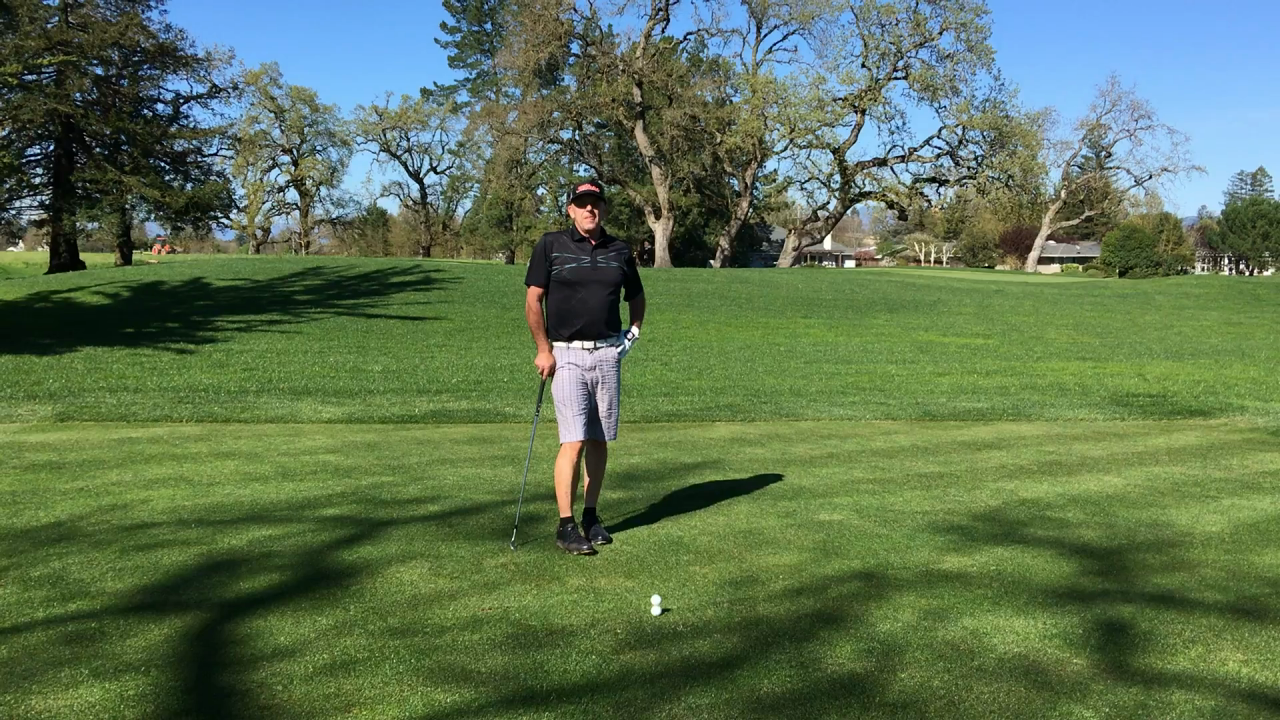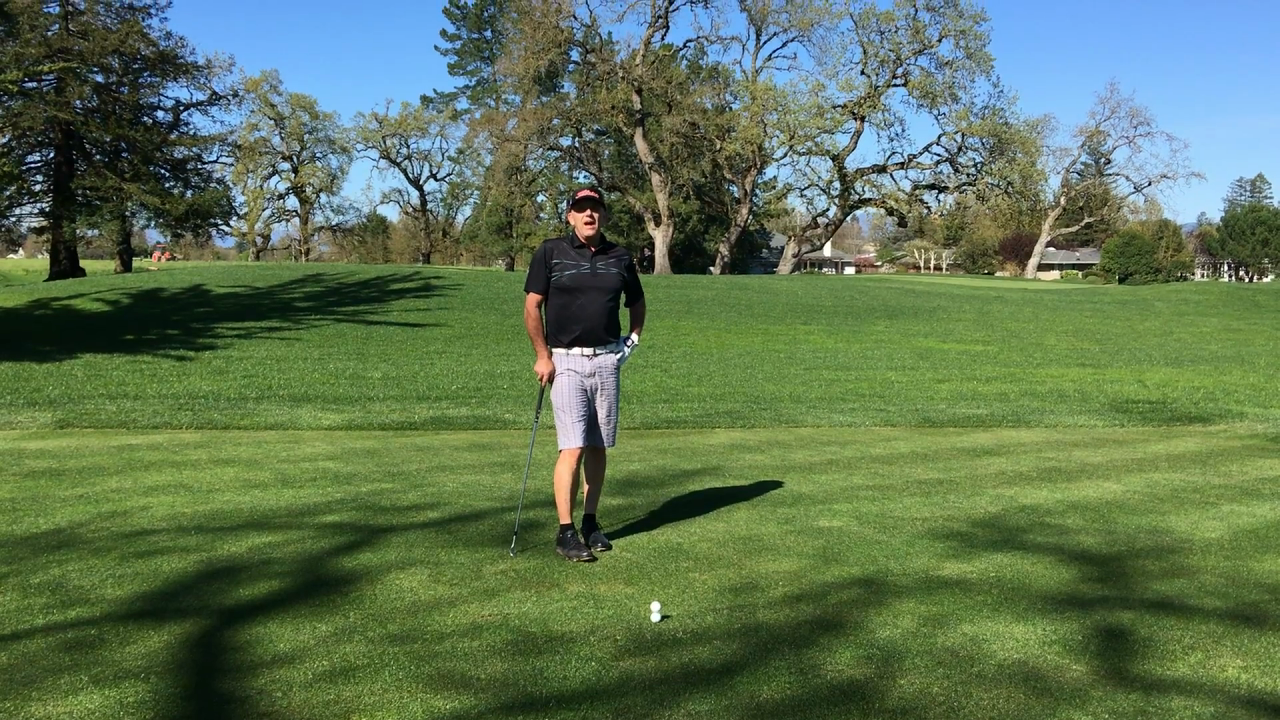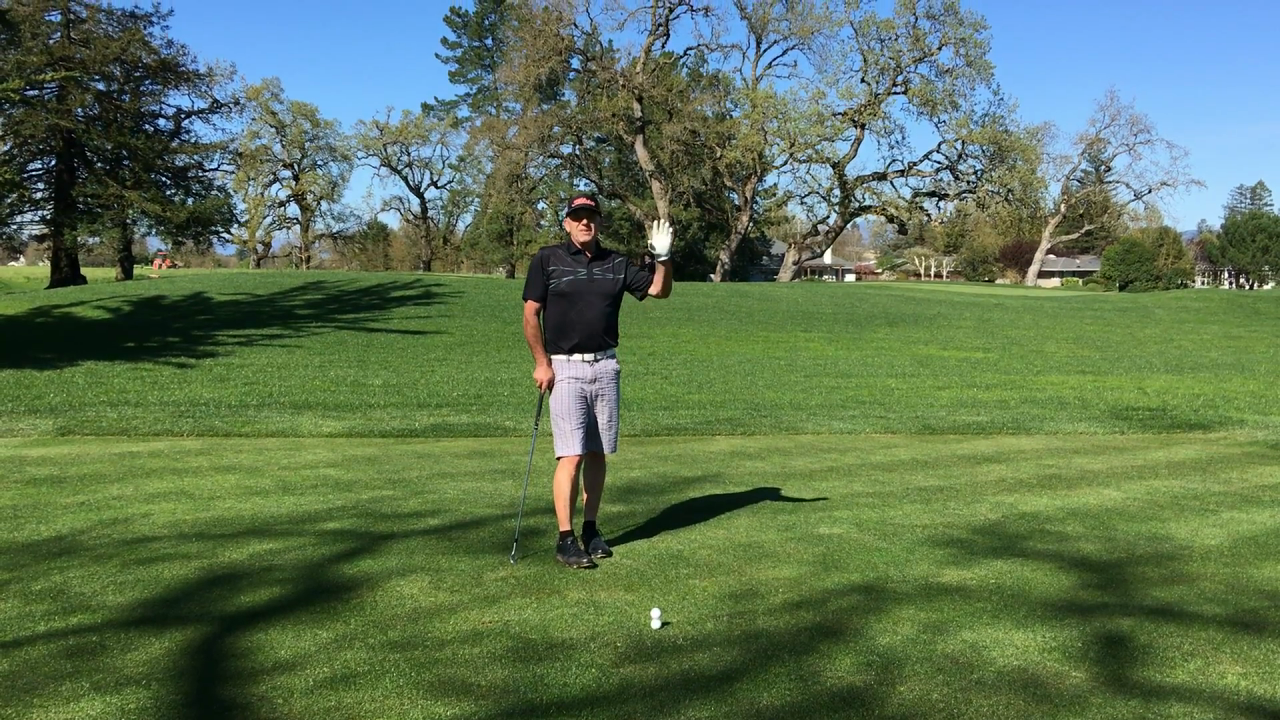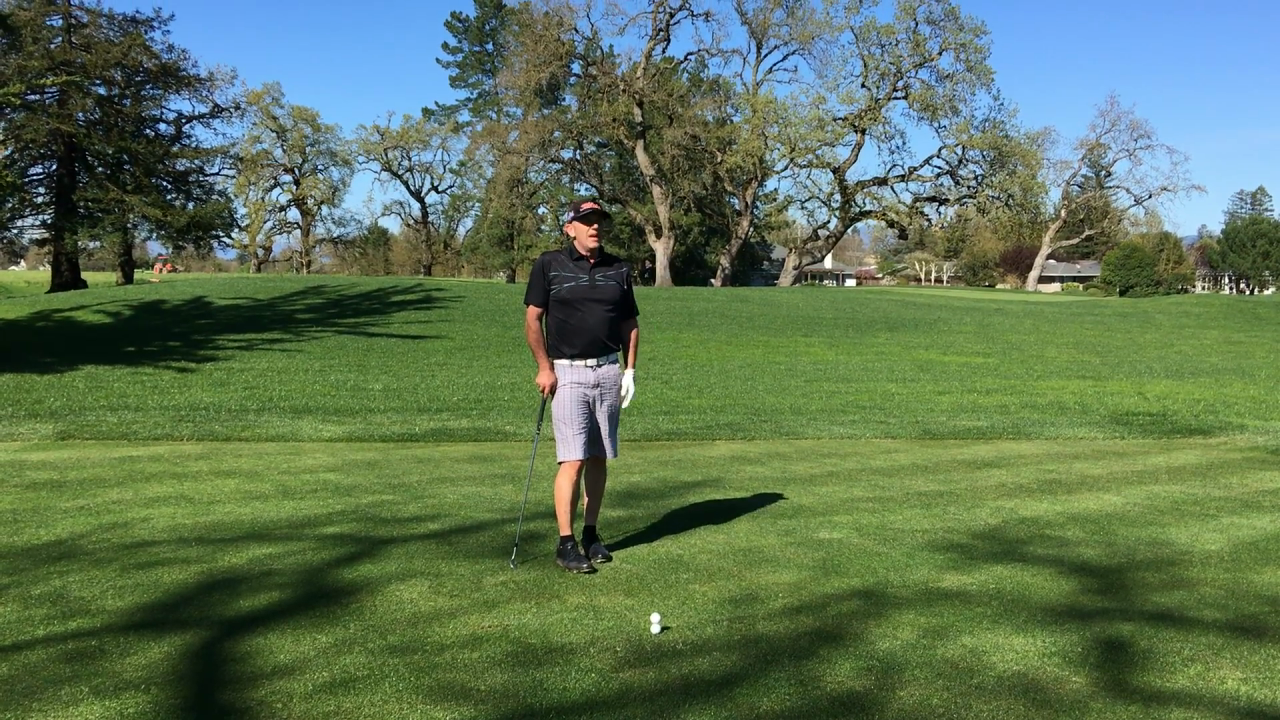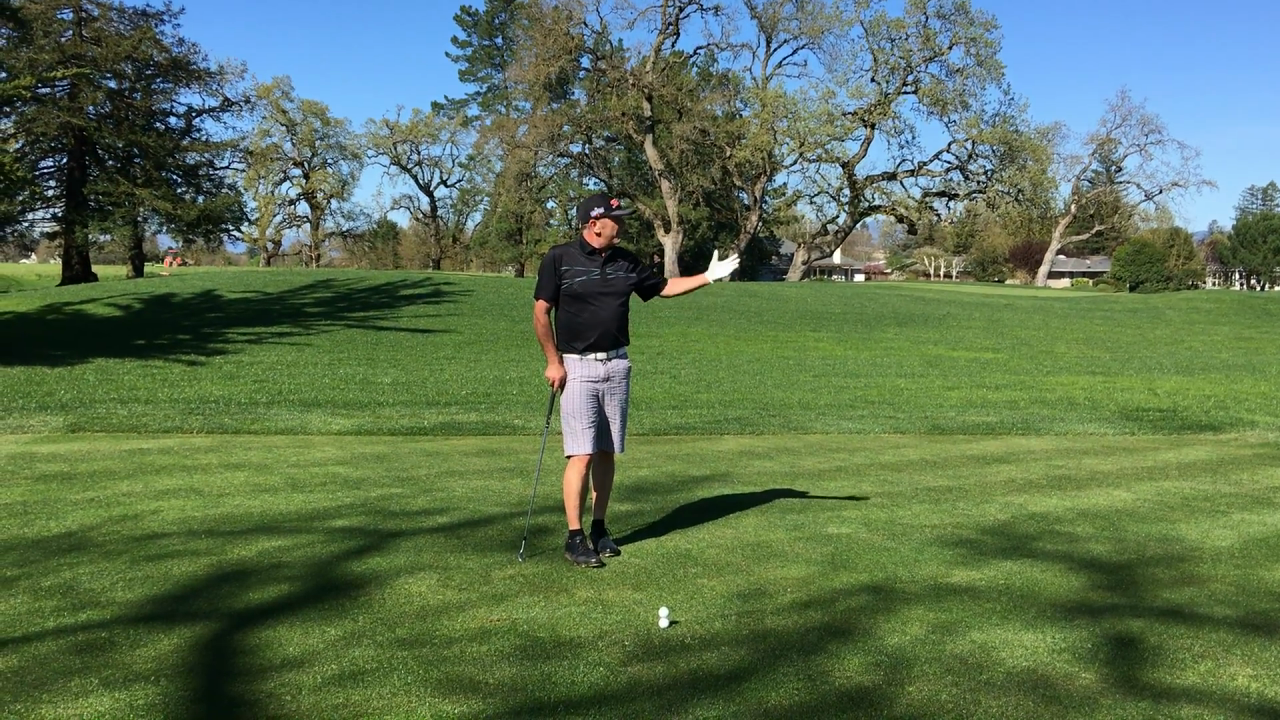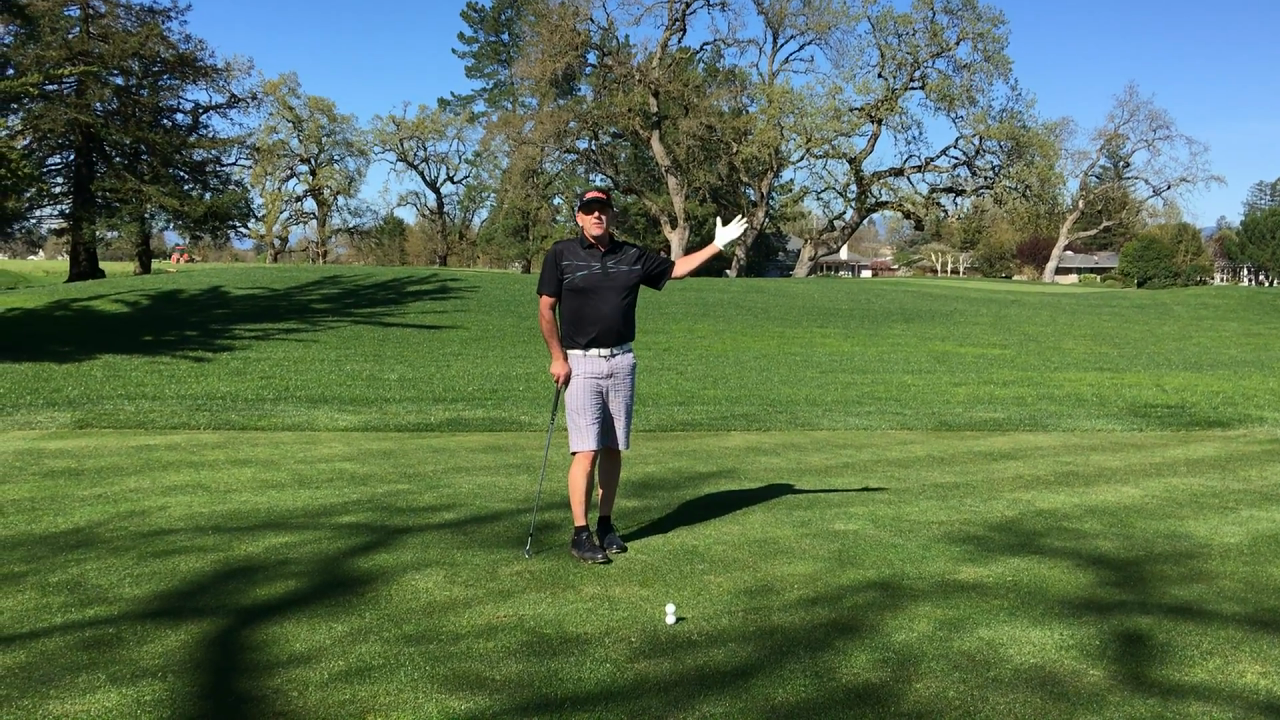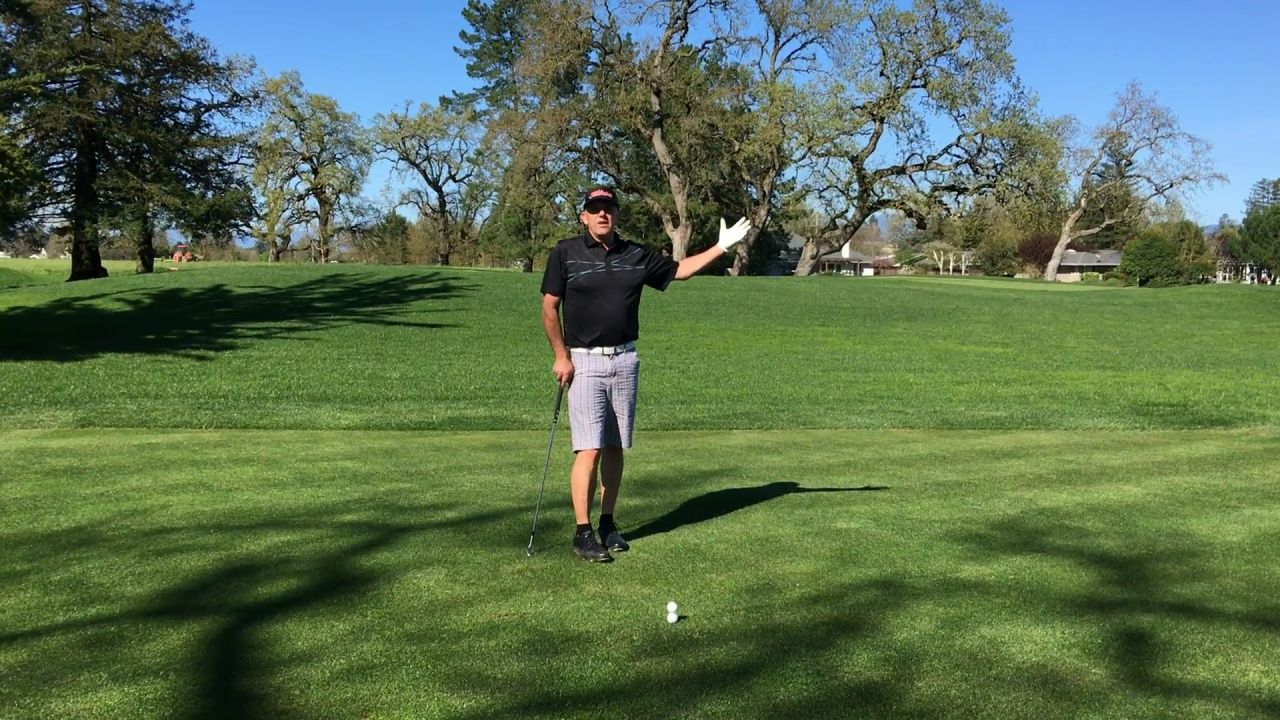
dt=0.7s
person 1, frame 1
left shoulder: (620, 251)
right shoulder: (551, 245)
left elbow: (636, 297)
right elbow: (533, 300)
left wrist: (632, 333)
right wrist: (543, 349)
left hip: (607, 353)
right hip: (566, 354)
left knee: (599, 440)
right knee: (573, 440)
left ankle: (591, 516)
right ankle: (565, 525)
person 1, frame 2
left shoulder: (620, 257)
right shoulder: (551, 251)
left elbow: (638, 303)
right elbow: (532, 305)
left wrist: (632, 340)
right wrist: (542, 355)
left hip: (607, 360)
right hip: (566, 361)
left knee: (598, 446)
right knee: (573, 447)
left ankle: (590, 522)
right ankle: (565, 531)
person 1, frame 3
left shoulder: (617, 263)
right shoulder: (547, 259)
left elbow: (659, 290)
right elbow: (531, 314)
left wrist: (662, 258)
right wrist: (542, 362)
left hip: (606, 366)
right hip: (565, 367)
left knee: (598, 453)
right knee: (571, 455)
left ankle: (591, 528)
right ankle: (566, 538)
person 1, frame 4
left shoulder: (618, 268)
right shoulder: (549, 264)
left elbow: (630, 322)
right elbow: (533, 318)
left wrist: (630, 370)
right wrist: (544, 367)
left hip: (608, 371)
right hip: (567, 372)
left knee: (598, 458)
right knee: (572, 460)
left ankle: (590, 534)
right ankle: (565, 543)
person 1, frame 5
left shoulder: (627, 261)
right shoulder: (559, 258)
left elbow: (663, 287)
right elbow: (541, 312)
left wrist: (709, 276)
right wrist: (553, 362)
left hip: (617, 365)
right hip: (578, 367)
left knee: (607, 452)
right knee: (581, 454)
left ankle: (599, 528)
right ankle: (574, 537)
person 1, frame 6
left shoulder: (632, 256)
right shoulder: (561, 254)
left elbow: (676, 268)
right elbow: (546, 308)
left wrist: (717, 244)
right wrist: (557, 357)
left hip: (621, 361)
right hip: (580, 363)
left knee: (613, 448)
right knee: (586, 451)
left ankle: (606, 524)
right ankle: (580, 533)
person 1, frame 7
left shoulder: (636, 256)
right shoulder: (565, 252)
left elbow: (679, 269)
right elbow: (549, 307)
left wrist: (722, 246)
right wrist: (561, 356)
left hip: (625, 360)
right hip: (584, 361)
left knee: (615, 447)
right knee: (589, 449)
left ankle: (607, 523)
right ankle: (582, 532)
